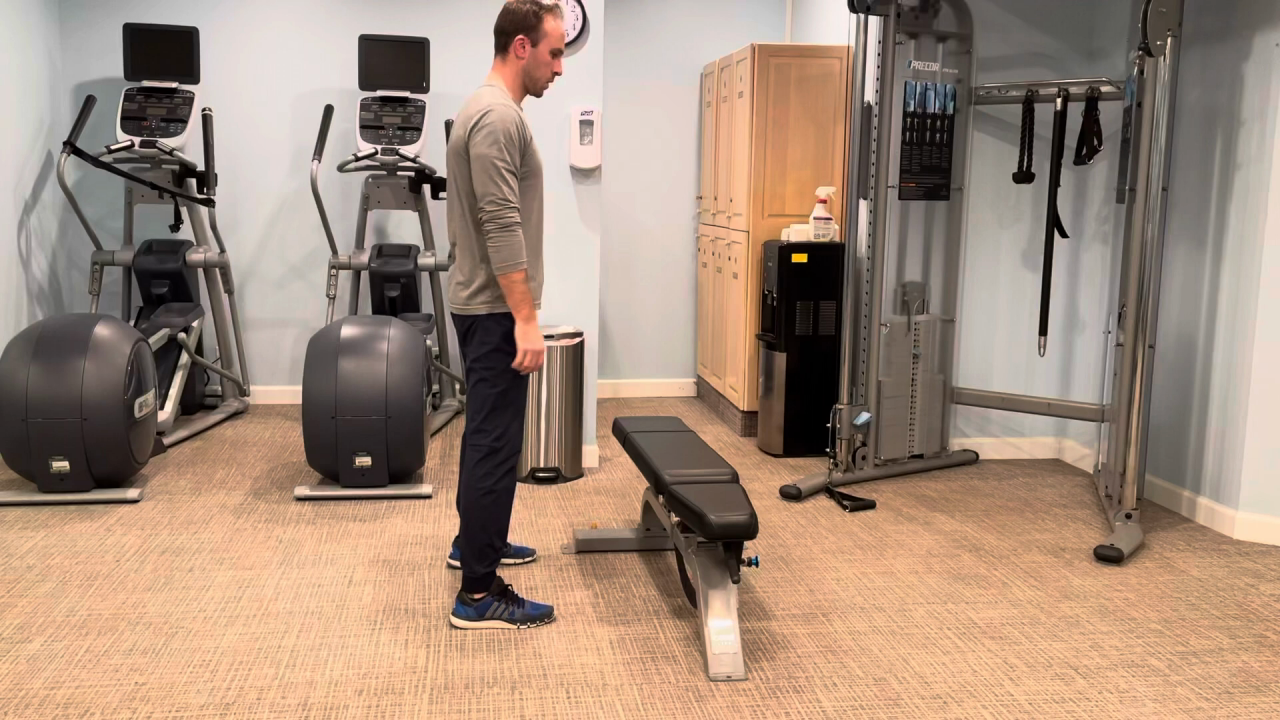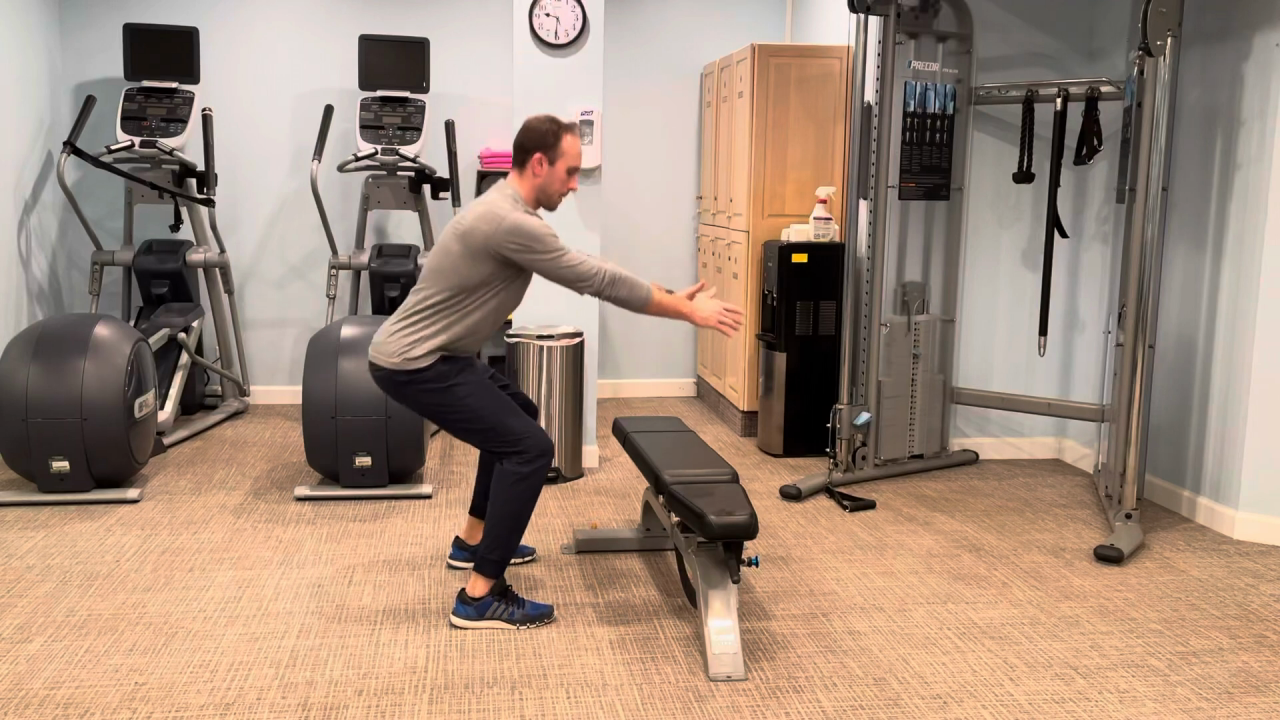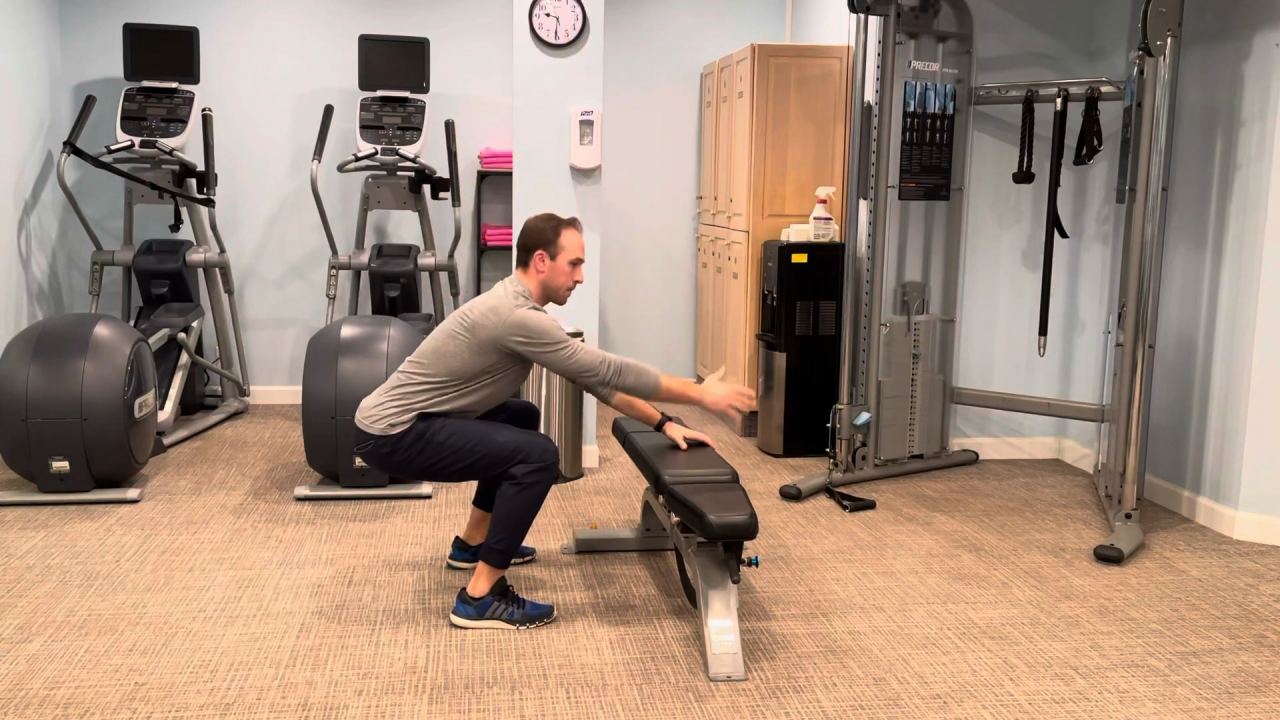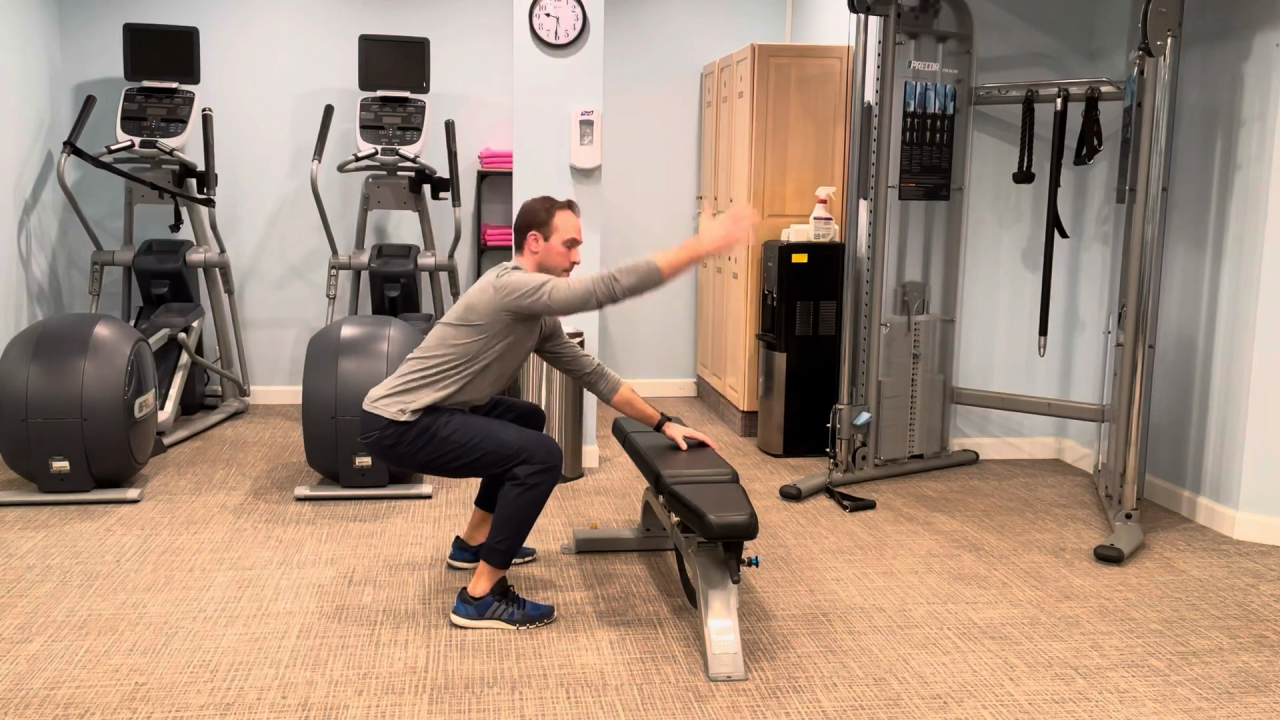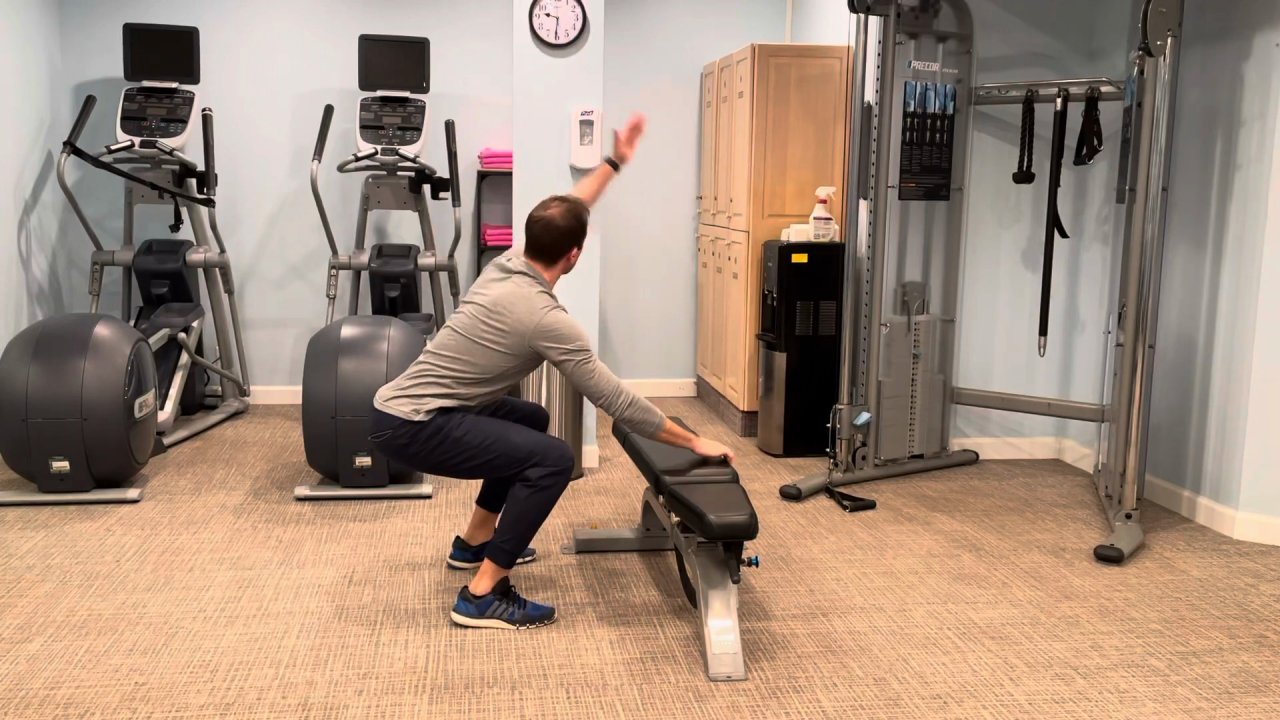
dt=1s
person 1, frame 1
left shoulder: (489, 109)
right shoulder: (498, 117)
right elbow: (502, 228)
right wrist: (524, 319)
left hip: (486, 303)
right hip: (495, 309)
left knee: (487, 430)
right knee: (496, 438)
left ankle: (474, 539)
right ankle: (478, 593)
person 1, frame 2
left shoulder: (508, 212)
right shoulder: (510, 223)
left elbow: (588, 268)
right elbow: (597, 281)
left wrist: (670, 296)
right wrist: (688, 311)
left hip: (427, 351)
right hip: (412, 362)
left knee: (515, 418)
right knee: (529, 448)
left ankle: (473, 538)
right ankle: (480, 595)
person 1, frame 3
left shoulder: (518, 307)
right shoulder: (516, 317)
left elbow: (592, 375)
right elbow: (607, 371)
left wrist: (663, 423)
right wrist: (700, 394)
left hip: (404, 419)
right hip: (391, 434)
left knee: (521, 419)
right knee: (536, 455)
left ankle: (473, 542)
right ankle: (480, 596)
person 1, frame 4
left shoulder: (535, 316)
right shoulder: (514, 285)
left elbow: (592, 370)
right elbow: (608, 287)
left wrist: (663, 422)
right wrist: (704, 244)
left hip: (423, 416)
right hip: (397, 424)
left knee: (527, 420)
right knee: (540, 456)
left ankle: (474, 543)
right ankle: (480, 598)
person 1, frame 5
left shoulder: (503, 267)
right shoulder: (543, 319)
left elbow: (562, 218)
right elbow: (617, 401)
left wrist: (614, 162)
right wrist: (694, 442)
left hip: (408, 408)
right hip: (409, 426)
left knee: (528, 423)
right knee: (551, 460)
left ankle: (475, 543)
right ankle: (482, 596)
